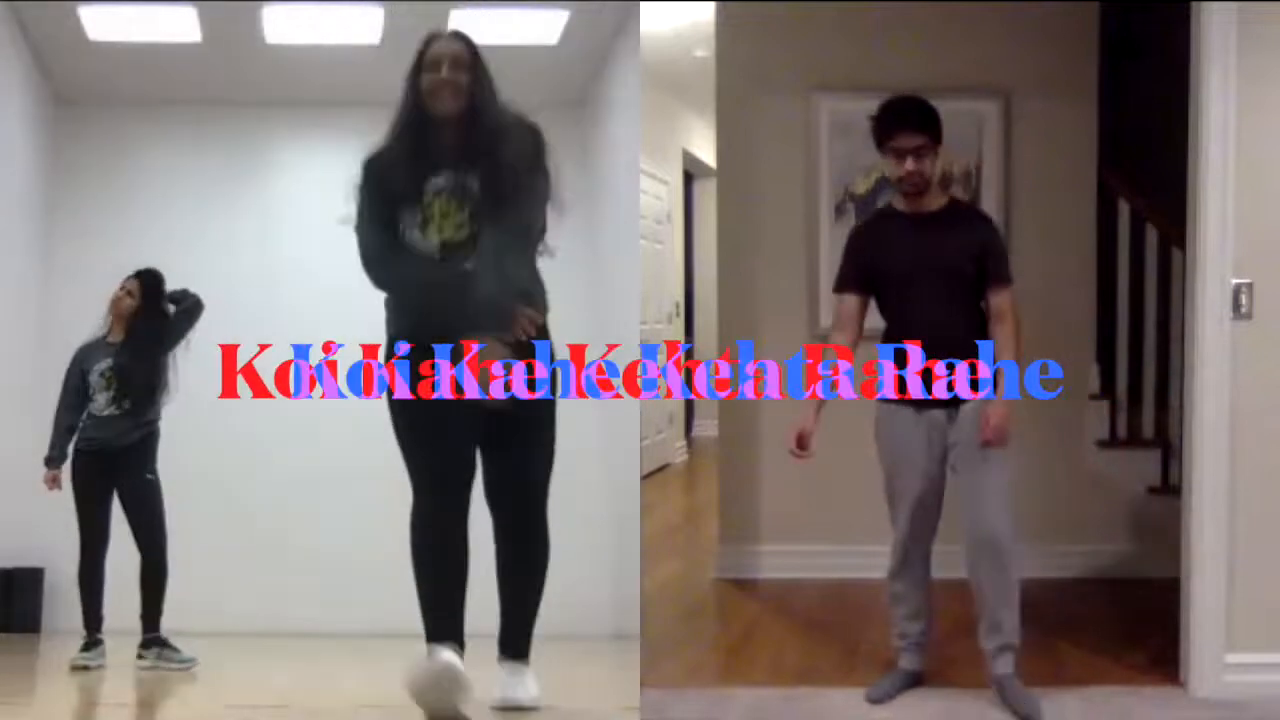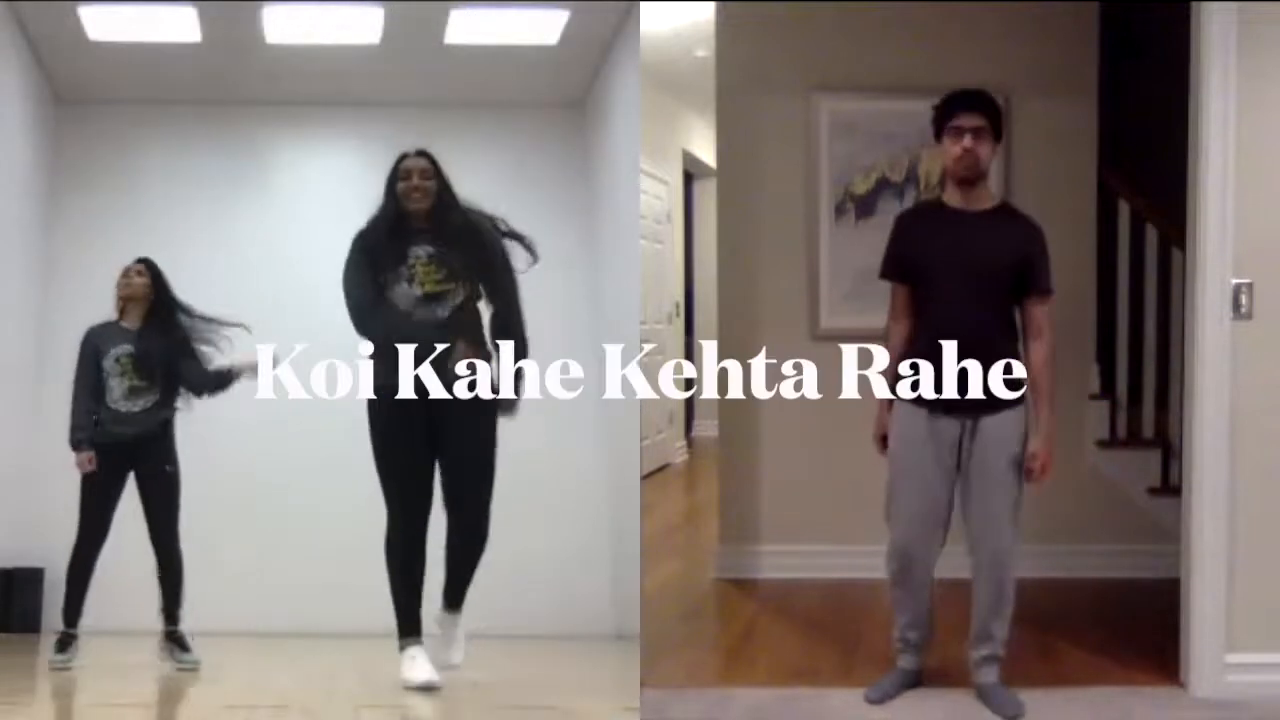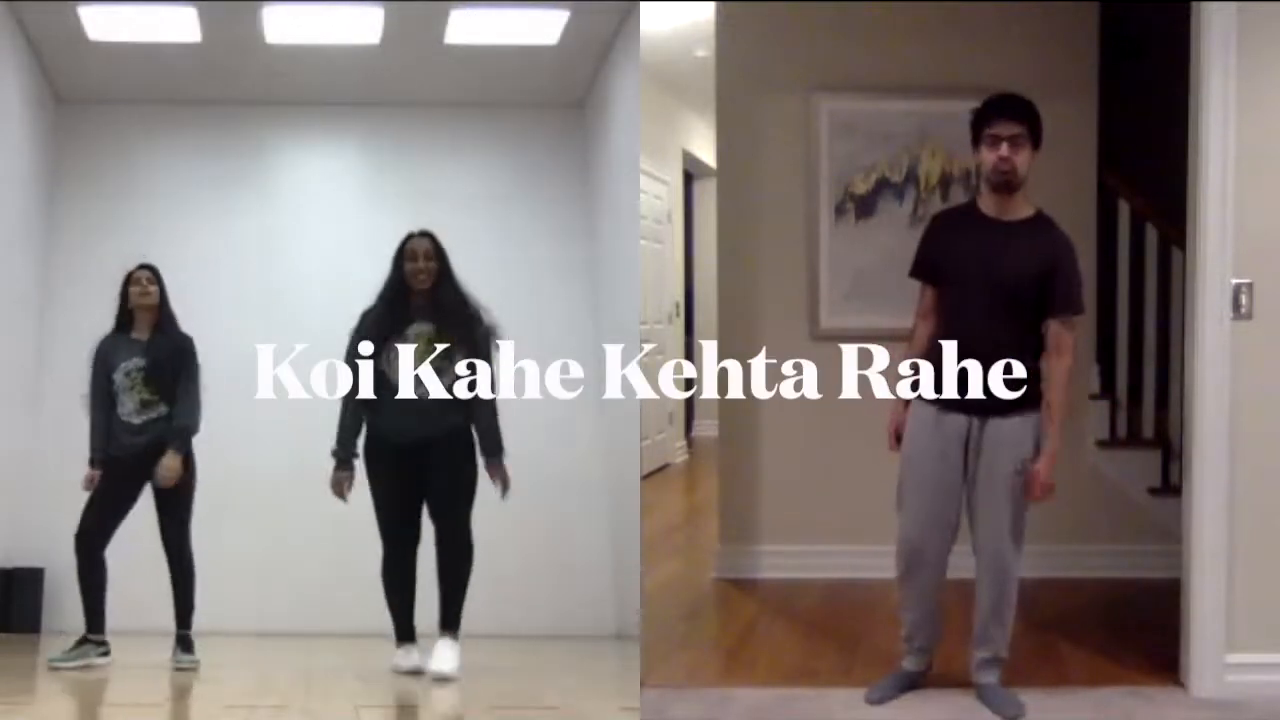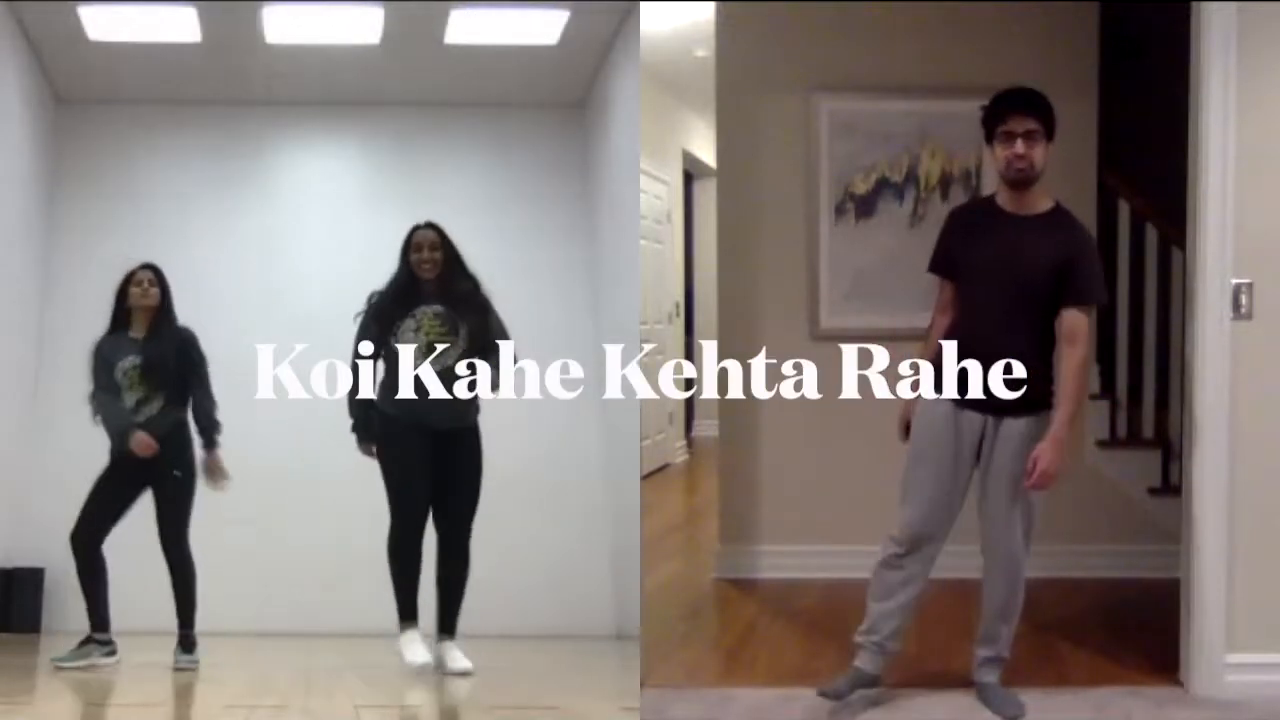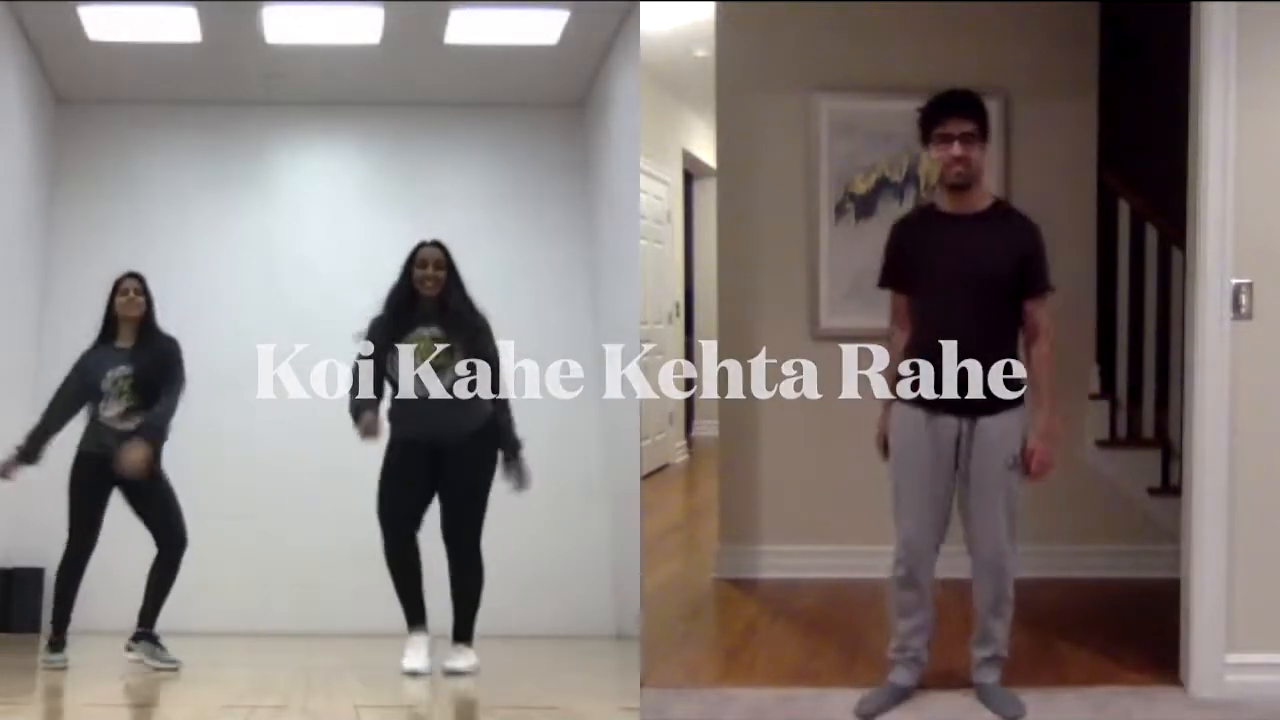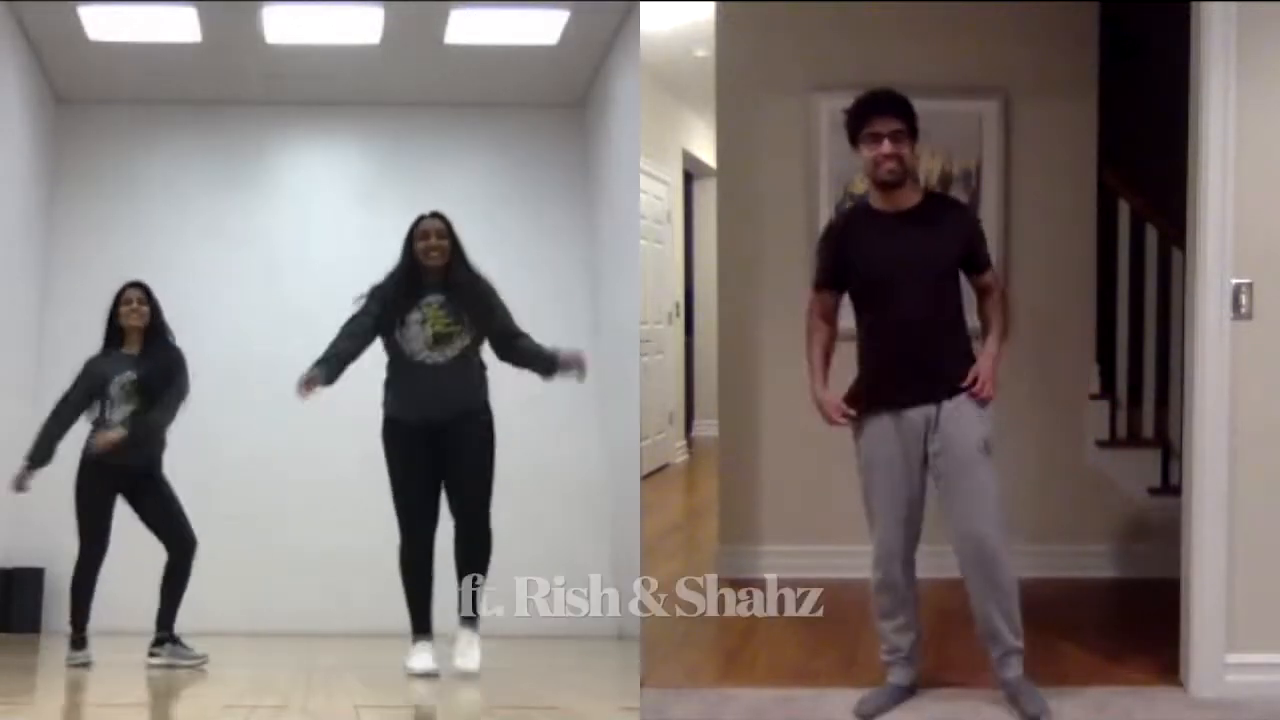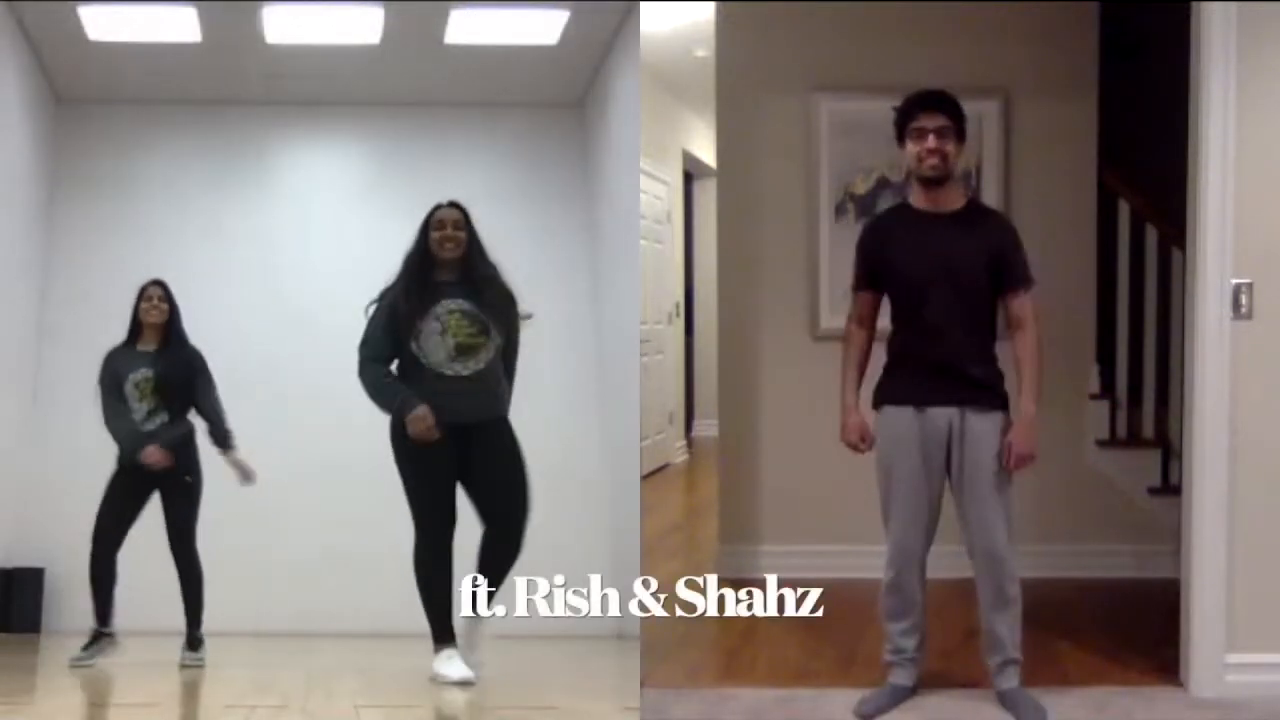
dt=0.7s
person 1, frame 1
left shoulder: (975, 227)
right shoulder: (869, 237)
left elbow: (1003, 318)
right elbow: (845, 329)
left wrist: (1001, 397)
right wrist: (812, 409)
left hip: (973, 403)
right hip: (902, 408)
left knee: (992, 532)
right knee: (909, 538)
left ankle: (1003, 665)
right ankle: (909, 658)
person 1, frame 2
left shoulder: (1022, 233)
right shoulder: (912, 226)
left elbow: (1038, 334)
right elbow: (900, 320)
left wrist: (1043, 425)
right wrist: (885, 403)
left hip: (997, 415)
right hip: (922, 411)
left knee: (994, 548)
right knee: (910, 543)
left ankle: (988, 669)
right ankle: (908, 659)
person 1, frame 3
left shoulder: (1051, 246)
right shoulder: (945, 228)
left elbow: (1059, 353)
left wrist: (1049, 449)
right wrist: (903, 399)
left hip: (1011, 418)
right hip: (937, 409)
left knee: (999, 551)
right knee: (918, 544)
right ankle: (914, 660)
person 1, frame 4
left shoulder: (1071, 239)
right shoulder: (964, 222)
left elbow: (1074, 343)
left wrist: (1058, 436)
right wrist: (917, 391)
left hip: (1023, 416)
right hip: (950, 402)
left knee: (1007, 550)
right knee: (915, 533)
right ankle: (870, 657)
person 1, frame 5
left shoulder: (1018, 232)
right shoulder: (909, 232)
left elbow: (1040, 332)
right elbow: (901, 325)
left wrist: (1043, 421)
right wrist: (887, 407)
left hip: (997, 414)
right hip: (919, 411)
left knee: (993, 549)
right knee: (913, 546)
right ankle: (904, 668)
person 1, frame 6
left shoulder: (955, 218)
right shoulder: (845, 233)
left elbow: (990, 289)
right elbow: (820, 314)
left wrist: (991, 352)
right wrist: (819, 385)
left hip: (955, 402)
right hip: (880, 410)
left knee: (981, 537)
right knee: (891, 547)
left ankle: (1010, 667)
person 1, frame 7
left shoulder: (995, 230)
right shoulder: (882, 231)
left elbow: (1022, 323)
right elbow: (861, 322)
left wrist: (1026, 412)
right wrist: (850, 401)
left hip: (981, 408)
right hip: (904, 406)
left knee: (993, 548)
right knee: (904, 548)
person 2, frame 1
left shoulder: (516, 150)
right shoulder: (388, 168)
left elbow: (518, 240)
right elbow: (380, 261)
left wrist: (500, 332)
right wrist: (475, 294)
left hip: (511, 351)
right hip: (423, 359)
left knee: (520, 508)
right knee: (439, 496)
left ankle: (516, 659)
right ankle: (446, 652)
person 2, frame 2
left shoulder: (475, 235)
right shoulder: (371, 245)
left elbow: (506, 306)
right elbow: (366, 316)
left wrist: (512, 375)
right wrist: (440, 343)
left hip: (467, 390)
right hip: (397, 393)
left knee: (469, 505)
right knee: (407, 514)
left ankle: (452, 609)
right ankle: (411, 644)
person 2, frame 3
left shoulder: (465, 318)
right shoulder: (377, 321)
right elbow: (353, 391)
left wrist: (494, 454)
right wrist: (344, 459)
left hip: (449, 441)
right hip: (391, 447)
left knee: (454, 532)
right knee: (399, 545)
left ankle: (447, 636)
right ankle: (405, 642)
person 2, frame 4
left shoulder: (472, 305)
right shoulder: (385, 307)
left elbow: (501, 354)
left wrist: (495, 377)
right wrist: (362, 428)
left hip: (458, 431)
right hip: (401, 427)
left knee: (456, 533)
right knee: (409, 515)
left ankle: (447, 640)
right ankle: (409, 627)
person 2, frame 5
left shoulder: (470, 324)
right shoulder: (387, 326)
left elbow: (493, 386)
right elbow: (363, 382)
left wrist: (511, 449)
right wrist: (364, 413)
left hip: (468, 444)
right hip: (409, 444)
left knee: (462, 541)
right knee: (395, 527)
left ankle: (463, 644)
right ankle: (417, 631)
person 2, frame 6
left shoulder: (476, 293)
right shoulder: (390, 297)
left elbow: (513, 343)
right elbow: (354, 335)
left wrist: (555, 361)
right wrist: (323, 370)
left hip: (467, 420)
right hip: (406, 424)
left knee: (471, 512)
right knee: (416, 527)
left ankle: (468, 625)
right ankle: (421, 640)
person 2, frame 7
left shoulder: (495, 295)
right shoulder: (400, 298)
right elbow: (371, 364)
right wrist: (407, 406)
left hip: (486, 424)
right hip: (424, 429)
left knee: (511, 513)
right knee: (435, 529)
right ankle: (444, 648)
person 3, frame 1
left shoulder: (153, 344)
right shoulder: (87, 353)
left elbow: (193, 304)
right elbow: (68, 409)
left wrist: (161, 298)
right wrist: (54, 459)
left hip: (137, 456)
right hip: (91, 458)
left knee: (153, 547)
right knee: (92, 549)
left ankle: (151, 641)
right ankle: (93, 640)
person 3, frame 2
left shoulder: (169, 336)
right shoulder: (97, 337)
left elbow: (199, 382)
right elbow: (84, 395)
left wrist: (234, 372)
right wrist: (82, 443)
left hip: (155, 445)
right hip: (107, 447)
left knee: (165, 541)
right knee: (88, 540)
left ankle: (172, 633)
right ankle: (68, 634)
person 3, frame 3
left shoulder: (178, 344)
right shoulder: (109, 347)
left elbow: (188, 402)
right elbow: (99, 406)
left wrist: (176, 450)
right wrist: (96, 461)
left hip: (168, 455)
right hip: (121, 458)
left knee: (177, 546)
right knee: (88, 539)
left ankle: (183, 639)
right ankle: (96, 640)
person 3, frame 4
left shoulder: (181, 341)
right shoulder: (108, 347)
left elbow: (201, 396)
right elbow: (104, 399)
left wrist: (210, 447)
right wrist: (129, 433)
left hip: (173, 453)
right hip: (127, 455)
left knee: (174, 544)
right knee: (84, 537)
left ankle: (186, 641)
right ankle: (100, 638)
person 3, frame 5
left shoulder: (165, 350)
right shoulder: (95, 355)
left elbow: (165, 402)
right elbow: (62, 406)
left wrist: (145, 442)
left hip: (142, 463)
right hip: (94, 461)
left knee: (174, 540)
right knee: (80, 548)
left ankle: (145, 635)
right ankle: (56, 641)
person 3, frame 6
left shoulder: (169, 359)
right shoulder: (99, 363)
left elbow: (167, 409)
right elbow: (65, 412)
left wrist: (124, 432)
right wrist: (33, 462)
left hip: (144, 470)
right hip: (98, 468)
left knee: (183, 544)
right knee: (92, 553)
left ankle: (163, 639)
right ankle: (78, 640)
person 3, frame 7
left shoulder: (187, 355)
right shoulder: (116, 359)
left elbow: (209, 405)
right elbow: (113, 413)
left wrist: (229, 450)
right wrist: (139, 447)
left hip: (179, 463)
right hip: (135, 463)
left knee: (184, 549)
right knee: (103, 544)
left ankle: (194, 641)
right ankle: (101, 633)
